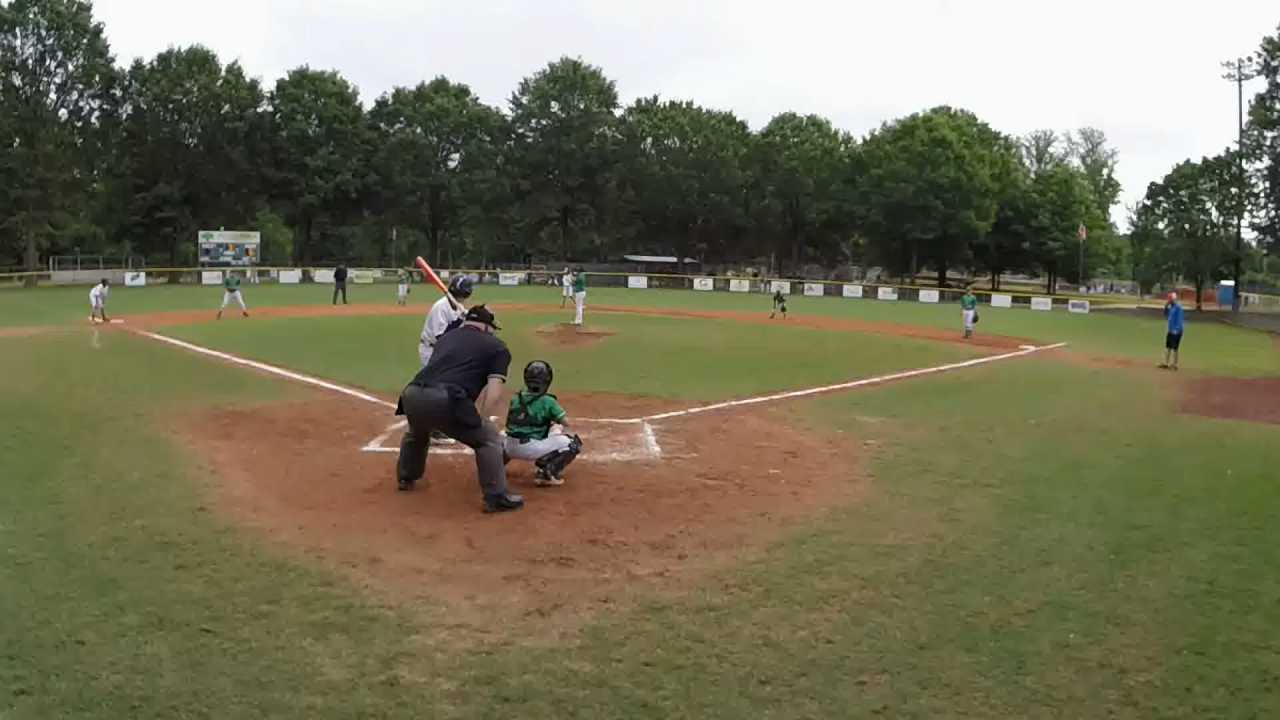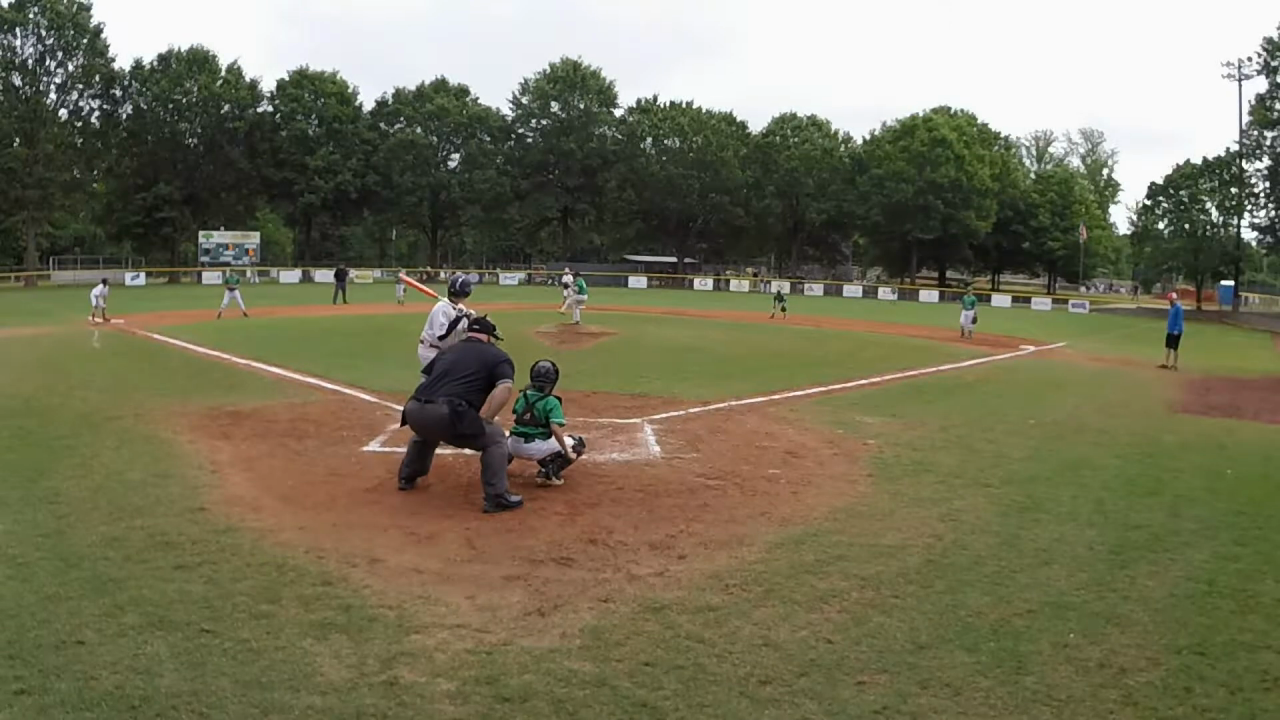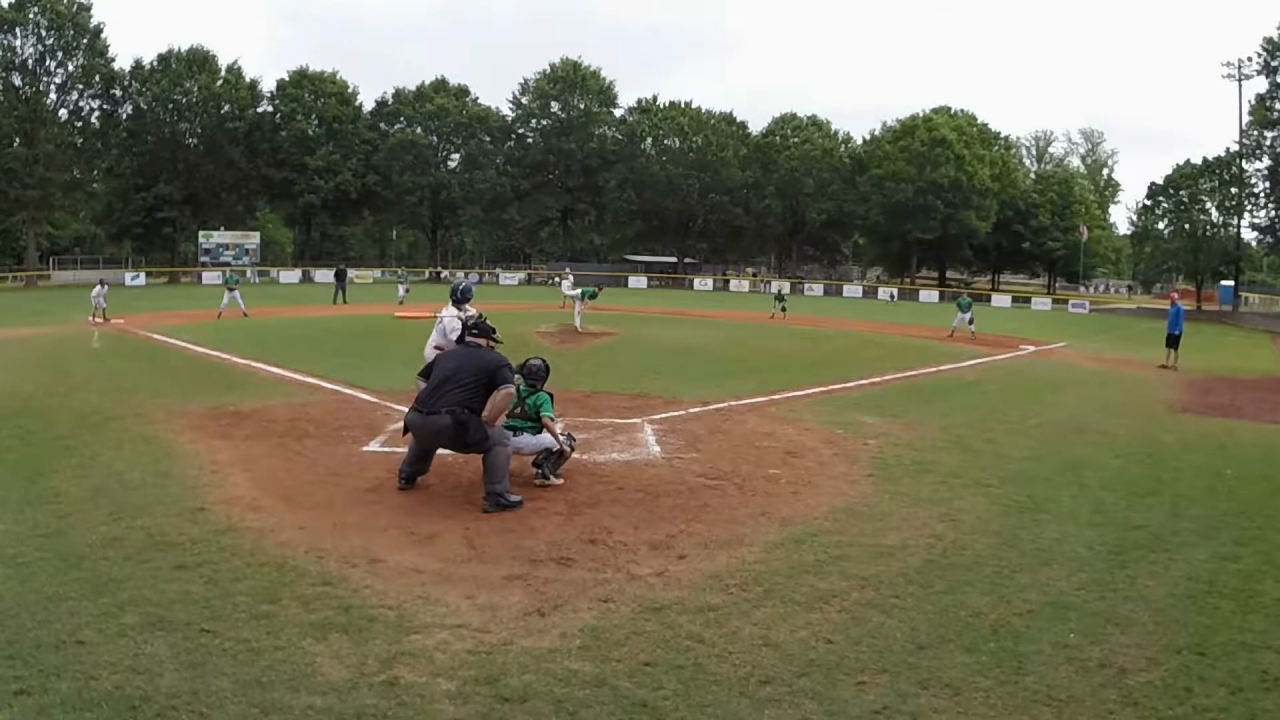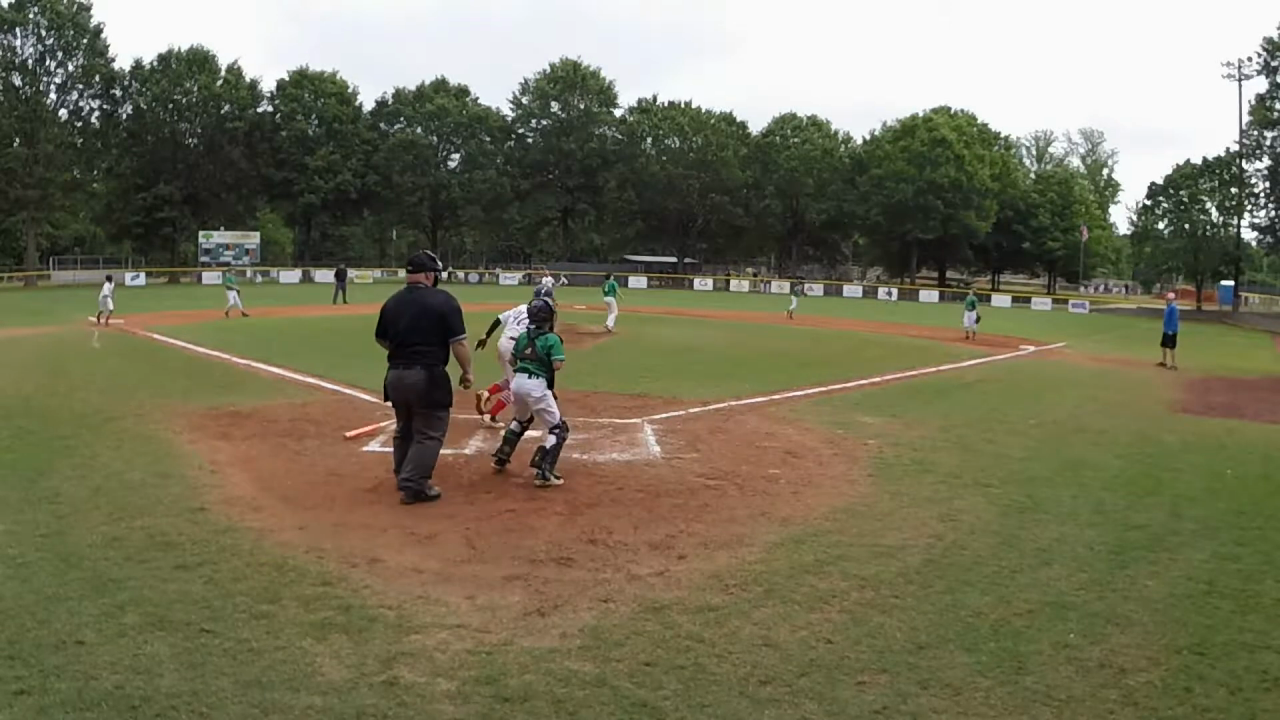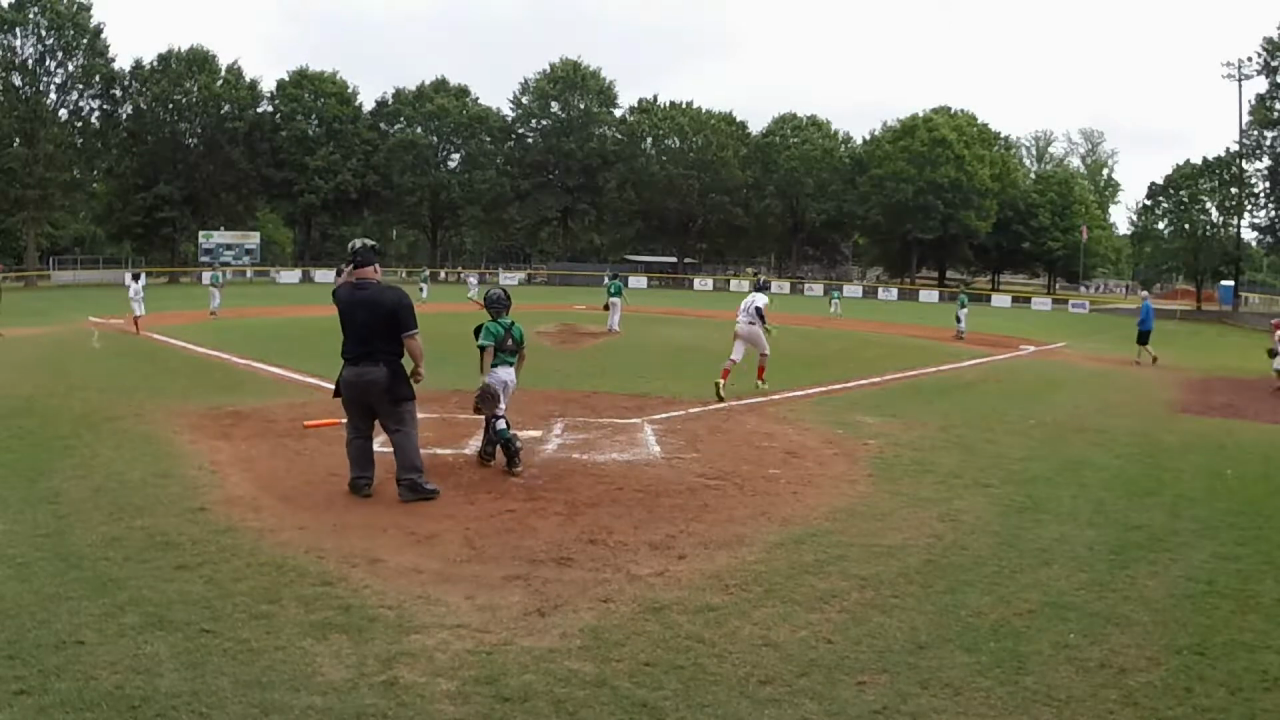
dt=1s
person 1, frame 1
left shoulder: (447, 336)
right shoulder: (496, 346)
right elbow: (494, 386)
right wrist: (482, 420)
left hip: (413, 394)
right hip: (445, 399)
left knee: (416, 433)
right knee: (489, 439)
left ankle: (406, 478)
right ankle: (497, 498)
person 1, frame 2
left shoulder: (448, 350)
right shoulder: (497, 355)
right elbow: (505, 388)
right wrist: (484, 420)
left hip: (415, 410)
right hip: (446, 414)
left knee: (425, 434)
right knee: (495, 439)
left ankle: (407, 477)
right ankle: (497, 498)
person 1, frame 3
left shoulder: (446, 355)
right shoulder: (496, 360)
right elbow: (507, 392)
right wrist: (486, 422)
left hip: (416, 421)
right hip: (451, 424)
right knee: (499, 440)
left ankle: (407, 476)
right ankle: (497, 497)
person 1, frame 4
left shoulder: (392, 302)
right shoulder: (444, 300)
left elbow: (381, 339)
right elbow: (458, 342)
right wrist: (467, 371)
left hip: (395, 375)
right hip: (427, 377)
left knee: (404, 429)
right knee: (429, 433)
left ankle: (405, 478)
right ankle: (414, 486)
person 1, frame 5
left shoulder: (344, 295)
right shoulder: (395, 295)
right elbow: (411, 338)
left wrist: (353, 264)
right wrist: (418, 366)
left hip: (352, 373)
right hip: (387, 373)
left knee: (358, 432)
right knee: (403, 430)
left ankle: (361, 483)
right ankle: (412, 483)
